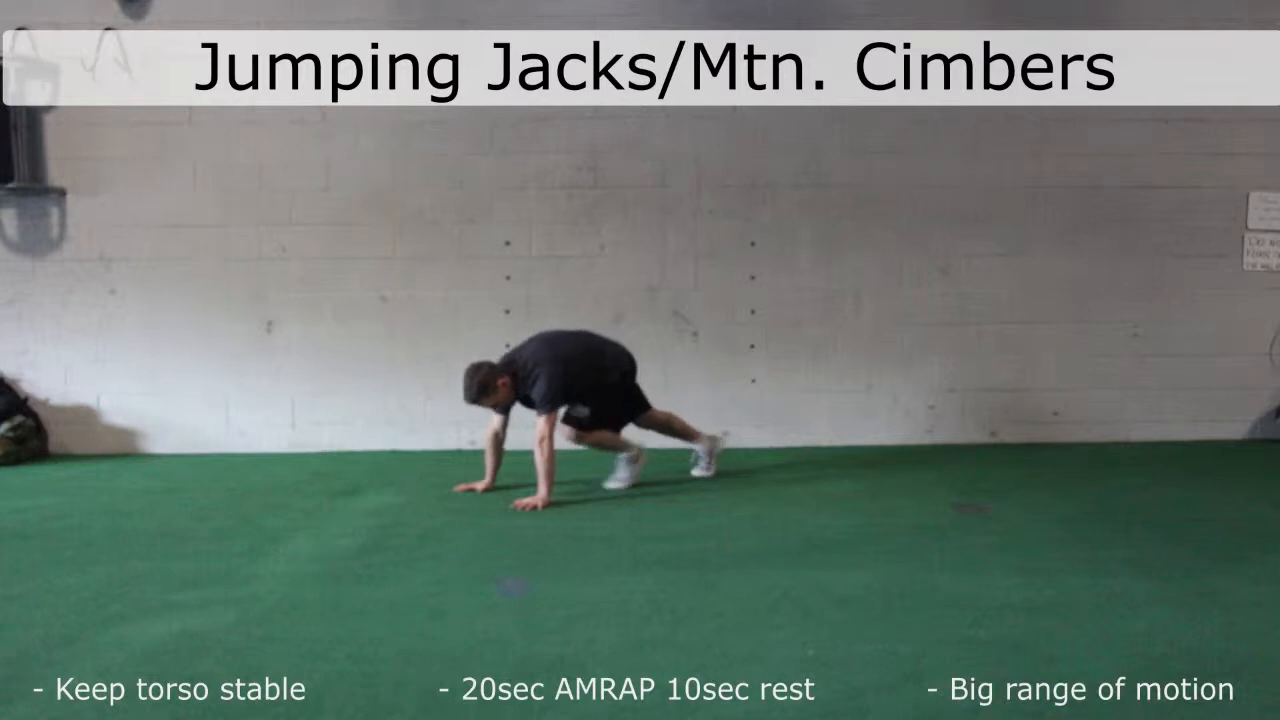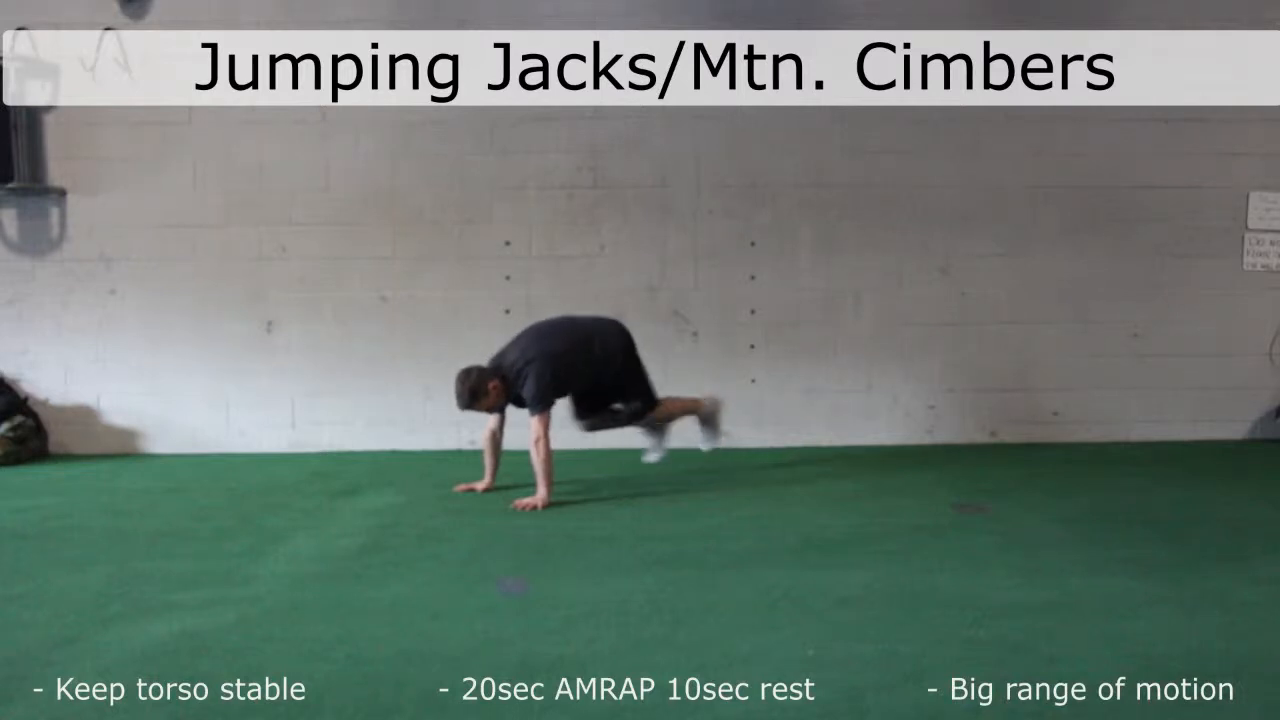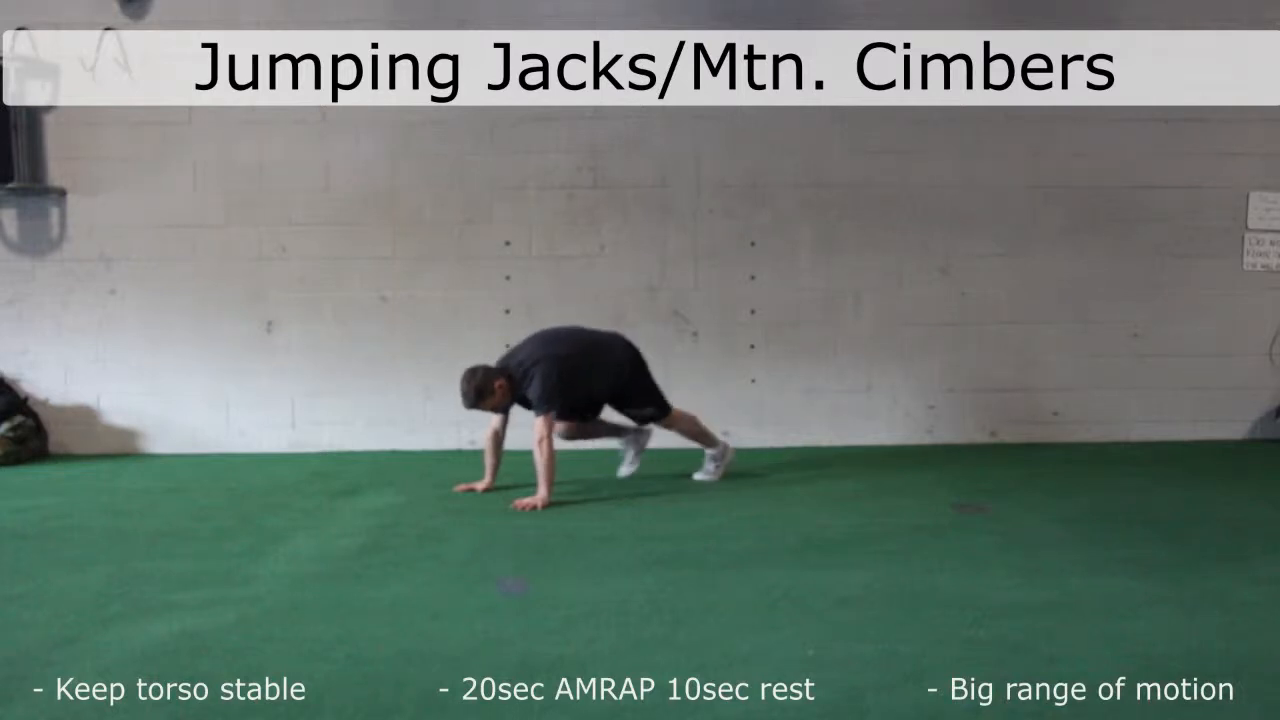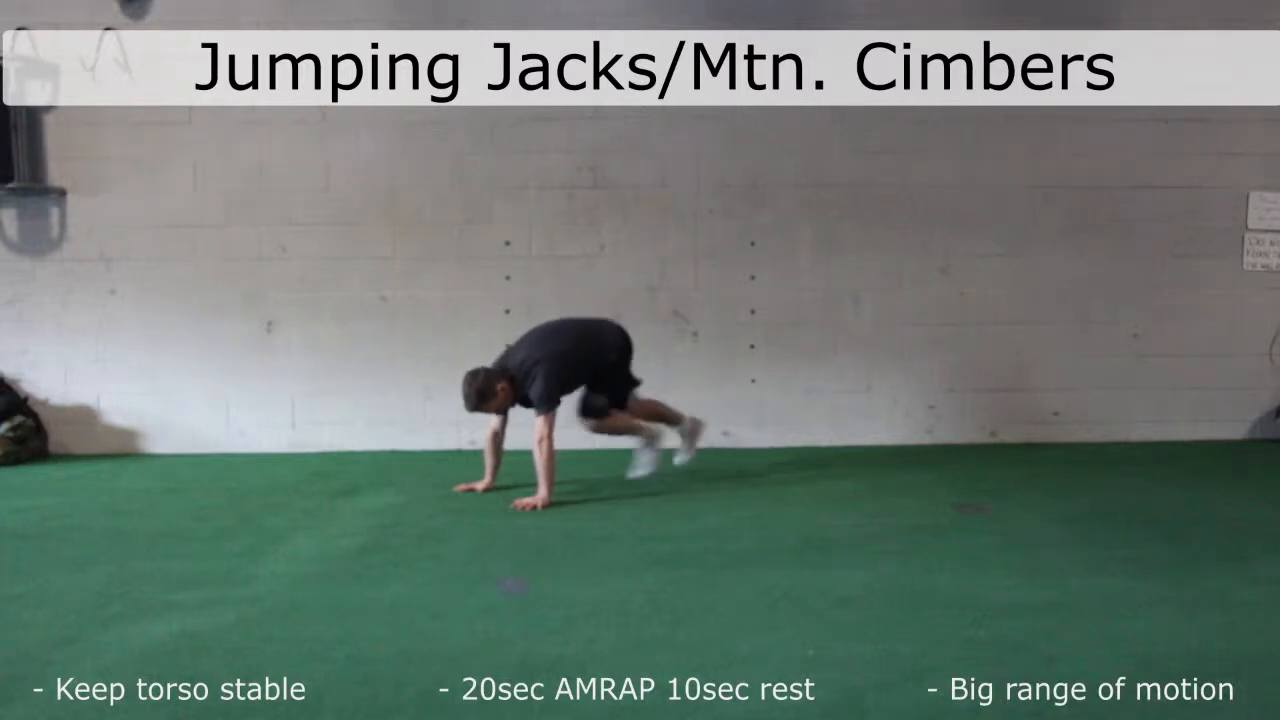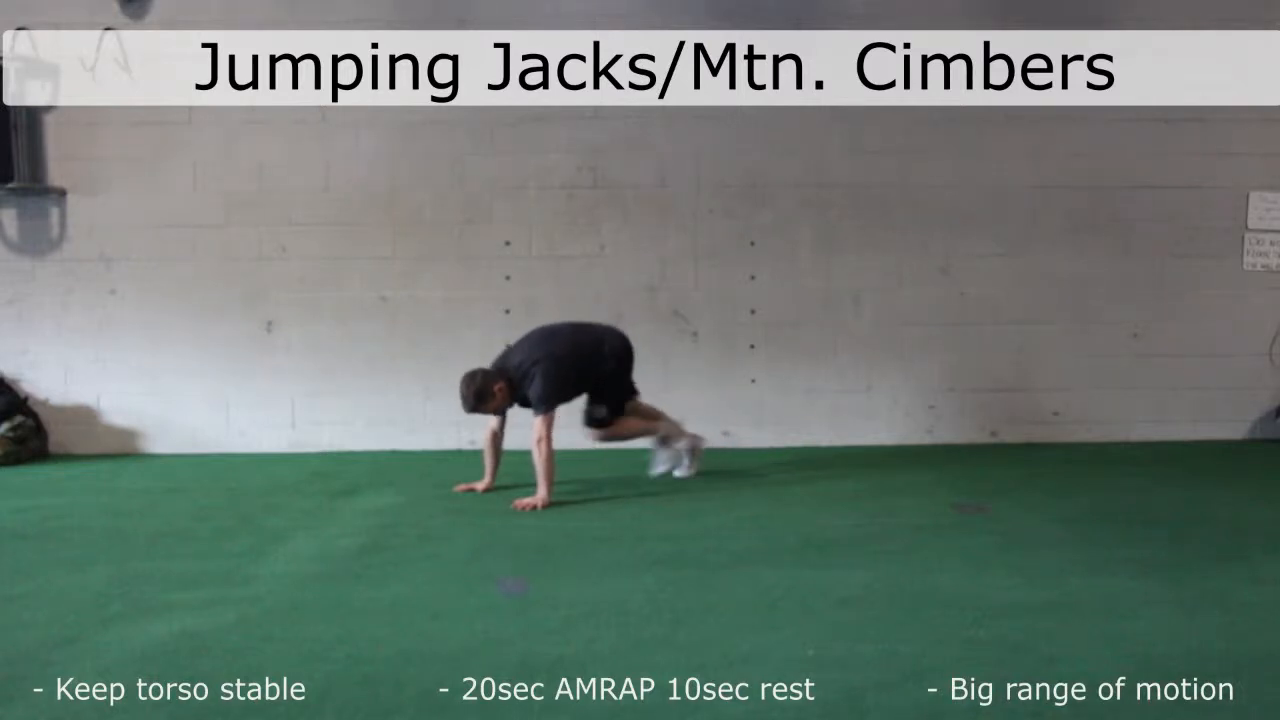
dt=0.2s
person 1, frame 1
left shoulder: (543, 376)
right shoulder: (503, 374)
left elbow: (543, 438)
right elbow: (496, 431)
left wrist: (543, 494)
right wrist: (488, 480)
left hip: (615, 368)
right hip: (596, 372)
left knee: (573, 431)
right knee: (645, 418)
left ankle: (629, 454)
right ankle: (705, 444)
person 1, frame 2
left shoulder: (532, 377)
right shoulder: (495, 373)
left elbow: (539, 437)
right elbow: (493, 430)
left wrist: (543, 494)
right wrist: (488, 480)
left hip: (611, 346)
right hip: (592, 355)
left knee: (645, 411)
right knee: (589, 421)
left ankle: (704, 408)
right ankle: (653, 426)
person 1, frame 3
left shoulder: (539, 378)
right shoulder: (501, 374)
left elbow: (542, 438)
right elbow: (496, 430)
left wrist: (543, 494)
right wrist: (488, 480)
left hip: (619, 361)
right hip: (592, 369)
left knee: (661, 415)
right knee: (566, 428)
left ankle: (717, 451)
right ankle: (632, 439)
person 1, frame 4
left shoulder: (540, 377)
right shoulder: (498, 375)
left elbow: (542, 437)
right elbow: (495, 431)
left wrist: (543, 494)
right wrist: (487, 480)
left hip: (611, 345)
right hip: (595, 350)
left knee: (594, 419)
right knee: (625, 405)
left ankle: (648, 436)
right ankle: (685, 425)
person 1, frame 5
left shoulder: (538, 378)
right shoulder: (496, 376)
left elbow: (541, 438)
right elbow: (494, 431)
left wrist: (543, 494)
right wrist: (487, 480)
left hip: (612, 352)
right hip: (591, 354)
left knee: (601, 429)
right knee: (629, 408)
left ankle: (665, 433)
right ankle: (686, 442)
